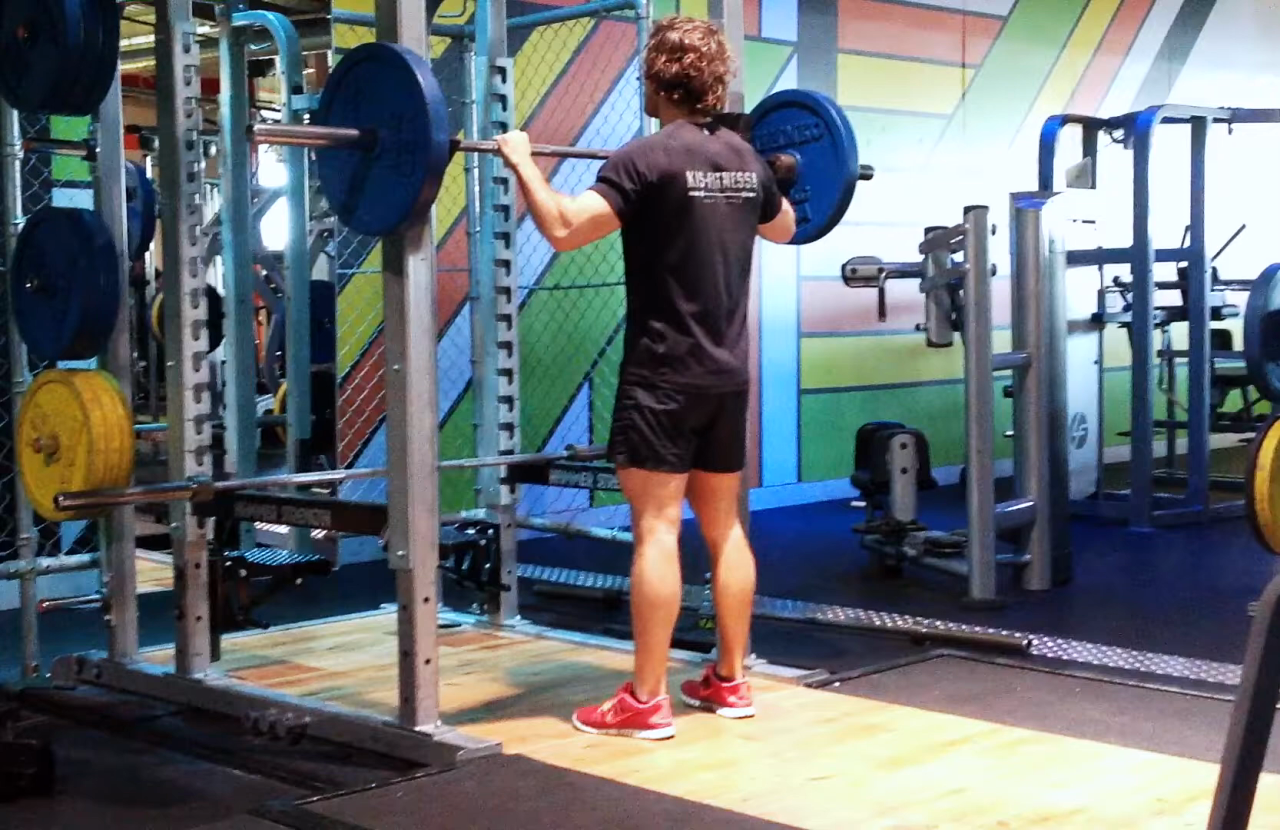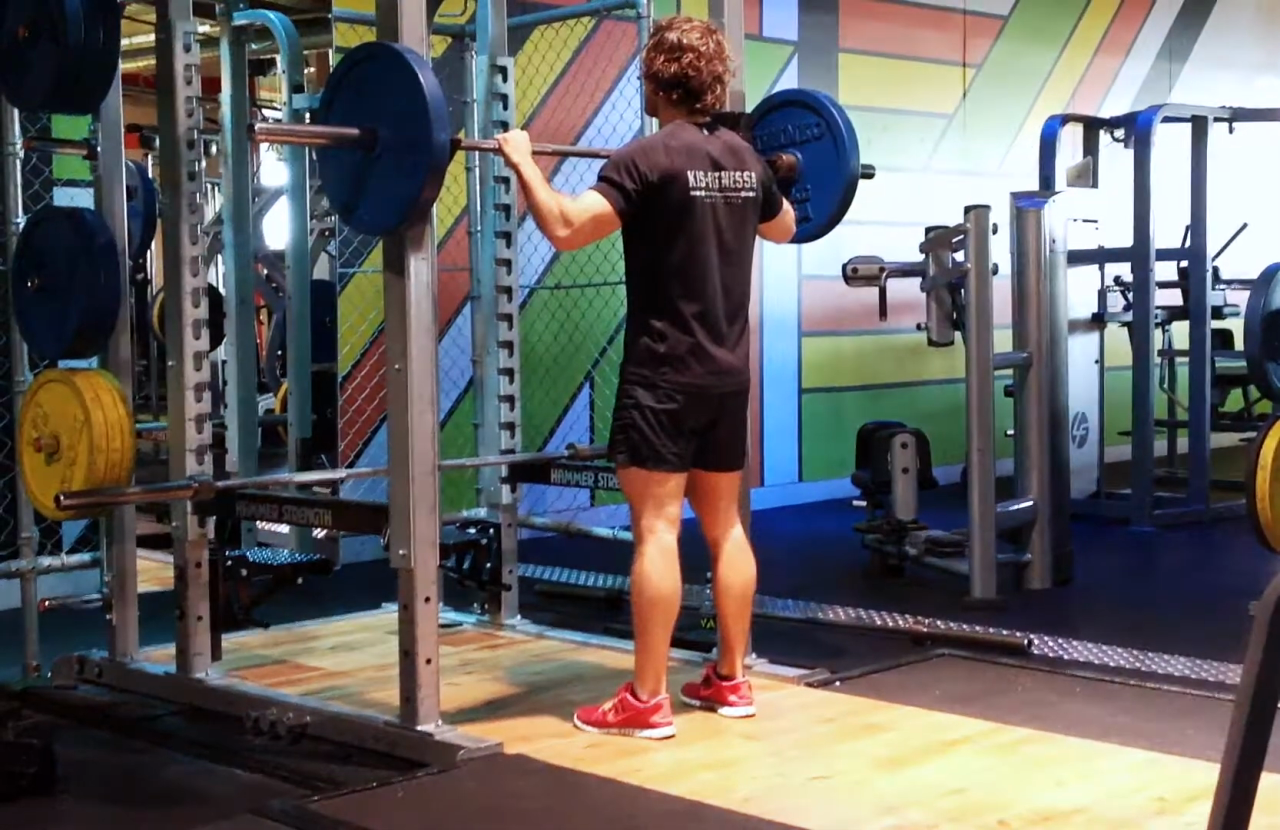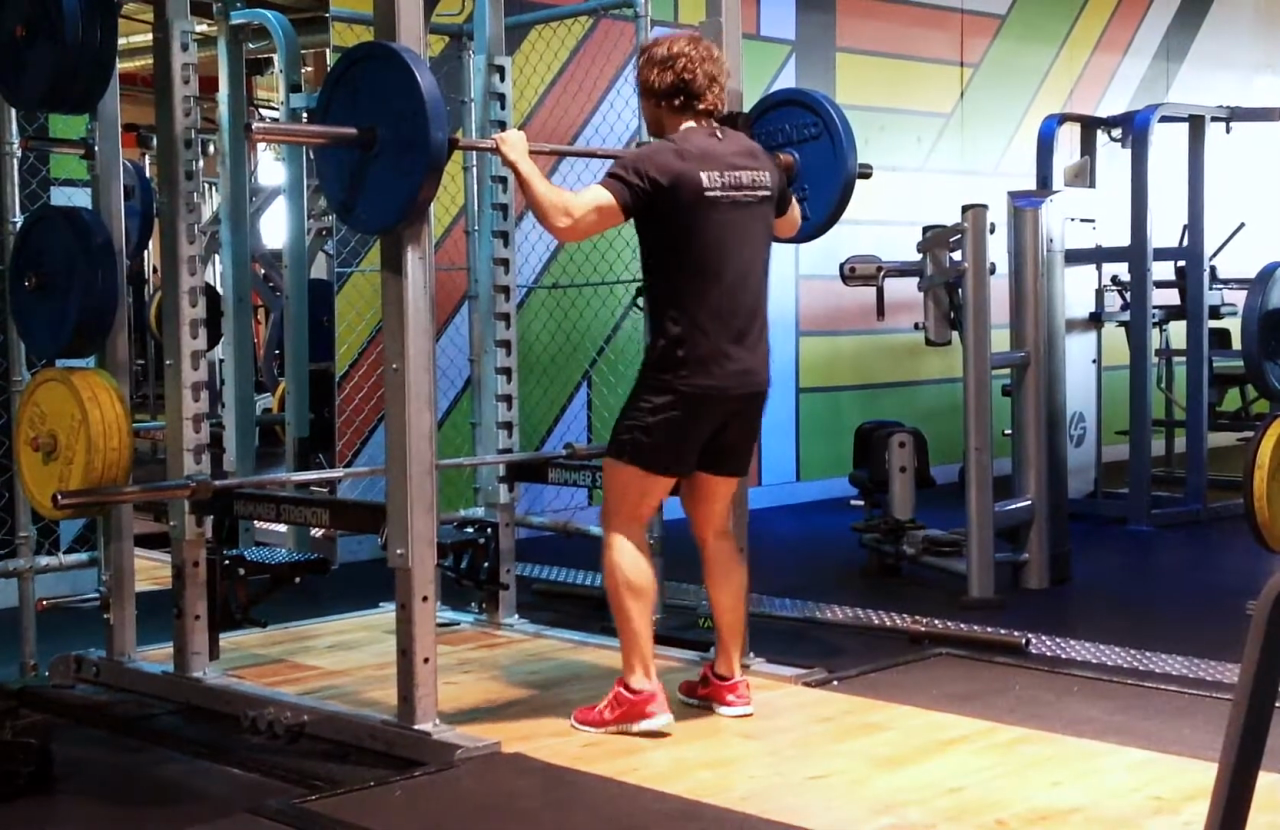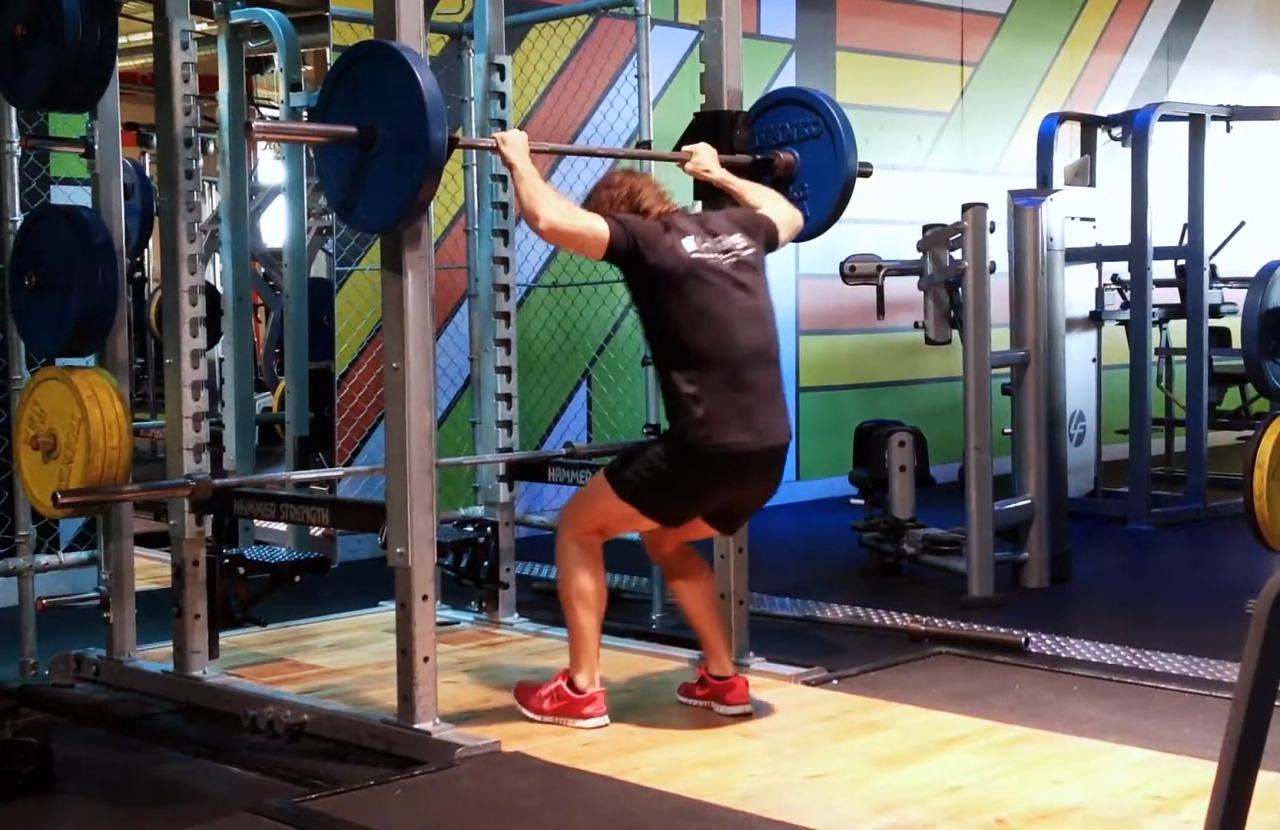
dt=0.4s
person 1, frame 1
left shoulder: (648, 156)
right shoulder: (746, 158)
left elbow: (563, 227)
right elbow: (784, 228)
left wrist: (521, 162)
left hip: (664, 376)
right hip: (727, 374)
left knee: (656, 529)
right knee: (723, 526)
left ankle: (645, 699)
right ankle: (730, 680)
person 1, frame 2
left shoulder: (649, 157)
right shoulder: (745, 158)
left elbow: (565, 228)
right elbow: (786, 228)
left wrist: (522, 161)
left hip: (665, 375)
right hip: (728, 373)
left knee: (657, 530)
right knee: (724, 526)
left ankle: (647, 699)
right ankle: (730, 679)
person 1, frame 3
left shoulder: (658, 161)
right shoulder: (755, 158)
left elbow: (565, 219)
right elbow: (789, 221)
left wrist: (518, 157)
left hip: (683, 378)
right hip: (748, 377)
left knee: (623, 525)
right knee: (711, 526)
left ankle: (638, 692)
right ankle: (727, 678)
person 1, frame 4
left shoulder: (645, 242)
right shoulder: (736, 230)
left elbow: (552, 219)
right elbow: (790, 217)
left wrist: (519, 160)
right wrist: (718, 174)
left hip: (708, 449)
right hip: (768, 451)
left knee: (578, 528)
right knee: (665, 541)
left ankle: (582, 690)
right ankle: (723, 678)
